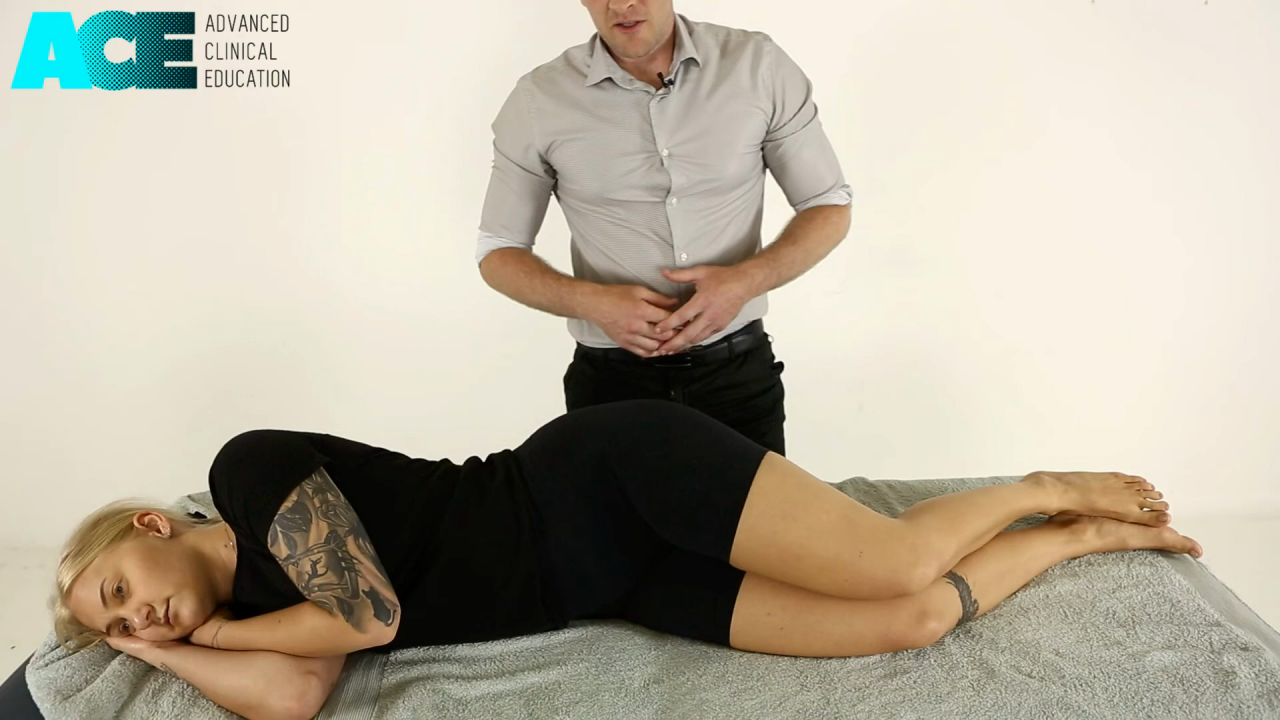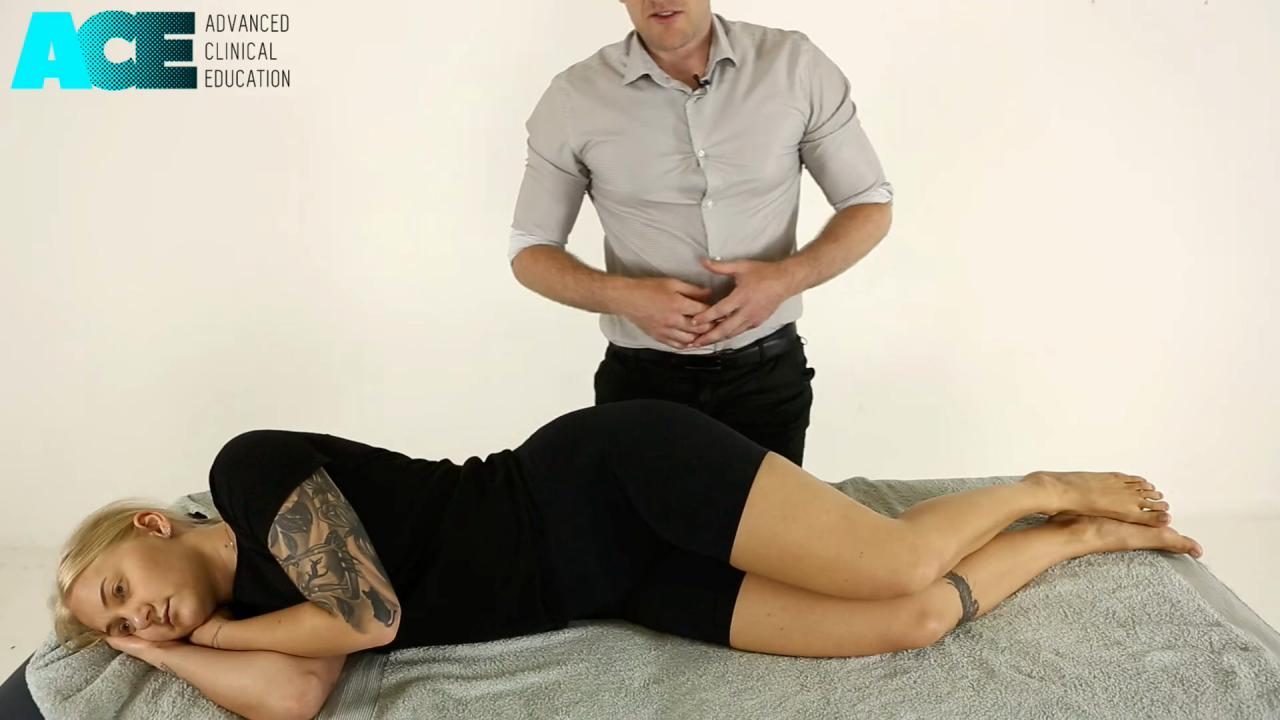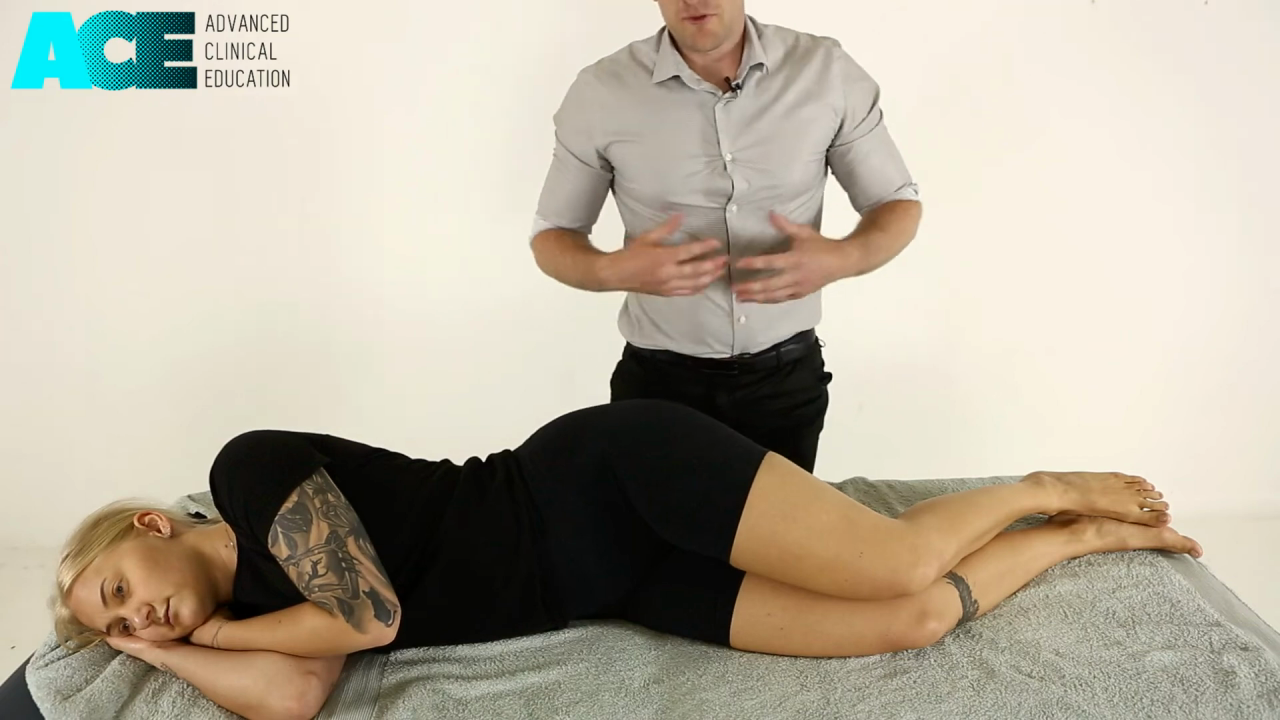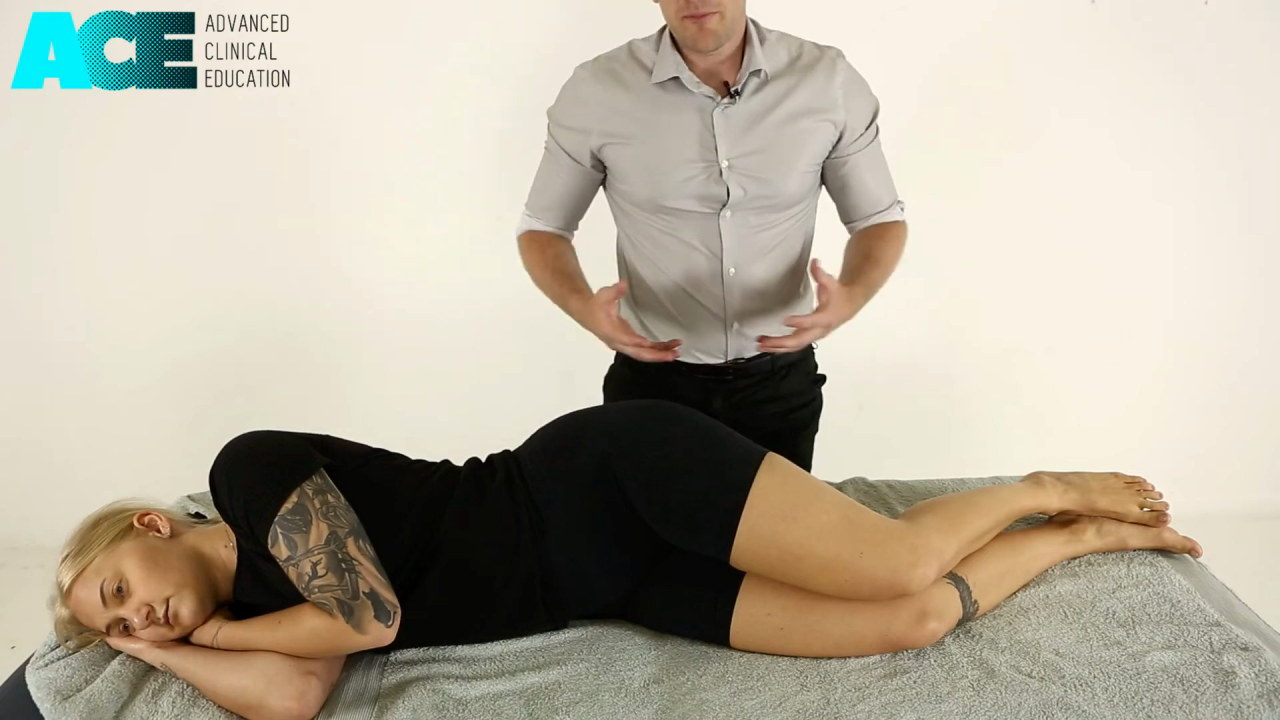
dt=0.3s
person 1, frame 1
left shoulder: (252, 471)
right shoulder: (263, 604)
left elbow: (374, 612)
left wrist: (213, 624)
left hip: (616, 475)
right hip: (622, 586)
left knee: (901, 566)
right knee: (910, 619)
left ankle: (1049, 489)
right ankle: (1085, 537)
person 1, frame 2
left shoulder: (252, 468)
right shoulder: (266, 606)
left elbow: (374, 613)
left wrist: (213, 625)
left hip: (611, 471)
right hip: (621, 584)
left knee: (899, 567)
right knee: (911, 618)
left ankle: (1049, 489)
right ankle: (1086, 537)
person 1, frame 3
left shoulder: (250, 470)
right shoulder: (264, 604)
left elbow: (373, 612)
left wrist: (207, 626)
left hip: (611, 472)
right hip: (621, 589)
left knee: (899, 563)
right knee: (908, 618)
left ankle: (1049, 488)
right ankle: (1084, 536)
person 1, frame 4
left shoulder: (251, 470)
right shoulder: (265, 605)
left elbow: (373, 615)
left wrist: (214, 625)
left hip: (612, 472)
right hip: (621, 583)
left knee: (900, 570)
right knee: (911, 620)
left ankle: (1051, 489)
right ankle: (1086, 536)
person 2, frame 1
left shoulder: (759, 66)
right shoulder: (538, 101)
left elbow: (829, 208)
right elbow: (497, 253)
left wrist: (748, 280)
right wrist: (590, 302)
left hip: (739, 369)
right hip: (611, 378)
person 2, frame 2
left shoulder: (795, 65)
right shoulder: (573, 98)
left elbow: (871, 205)
right elbow: (529, 252)
left wrist: (787, 277)
right wrist: (623, 295)
left hip: (768, 372)
right hip: (641, 379)
person 2, frame 3
left shoulder: (827, 73)
right shoulder: (599, 93)
left elbow: (897, 203)
right elbow: (553, 234)
left wrist: (838, 259)
right wrist: (612, 270)
left hip: (786, 375)
right hip: (659, 379)
person 2, frame 4
left shoulder: (828, 82)
right shoulder: (596, 91)
left elbow: (880, 218)
right elbow: (542, 228)
left wrist: (853, 298)
right wrist: (581, 307)
left hip: (780, 381)
right hip: (651, 380)
